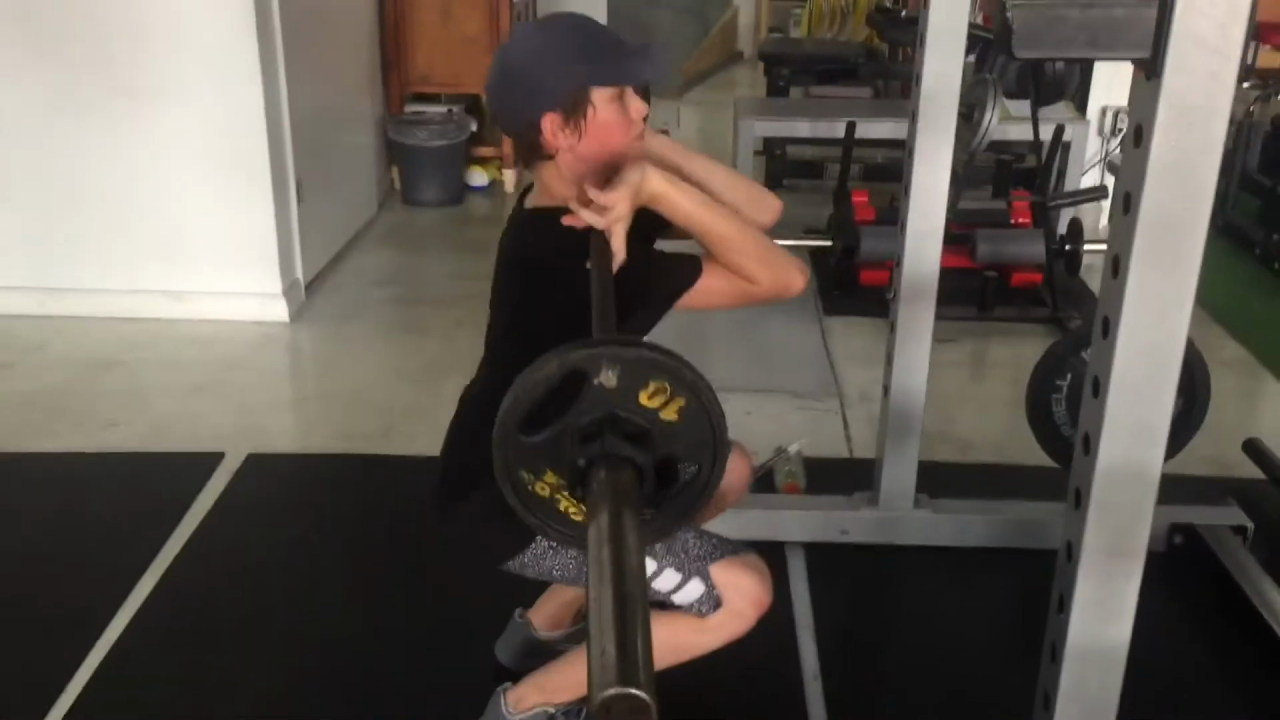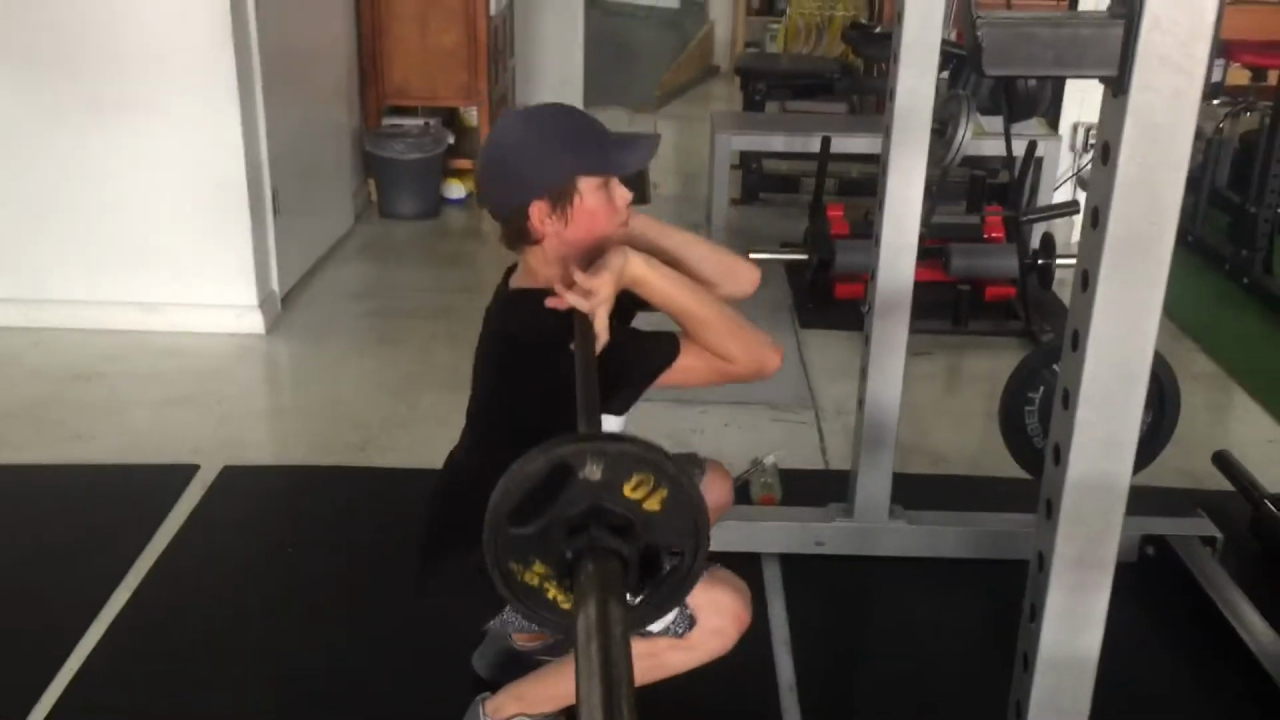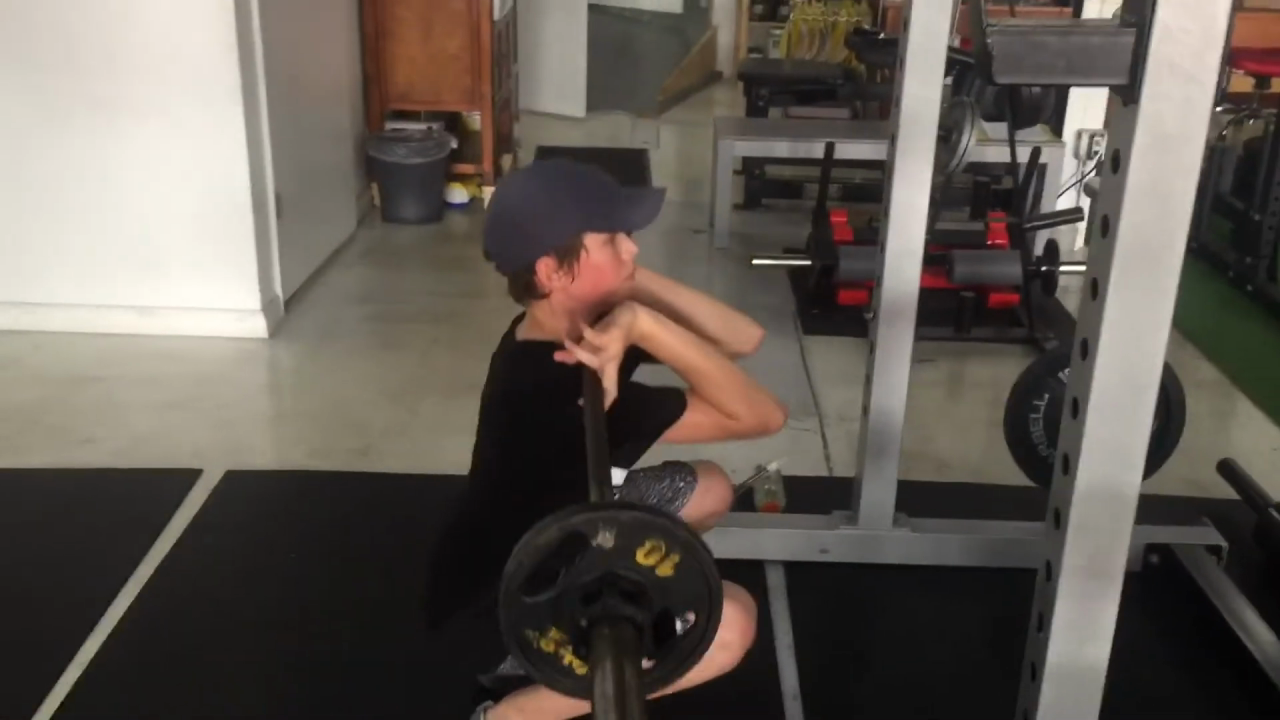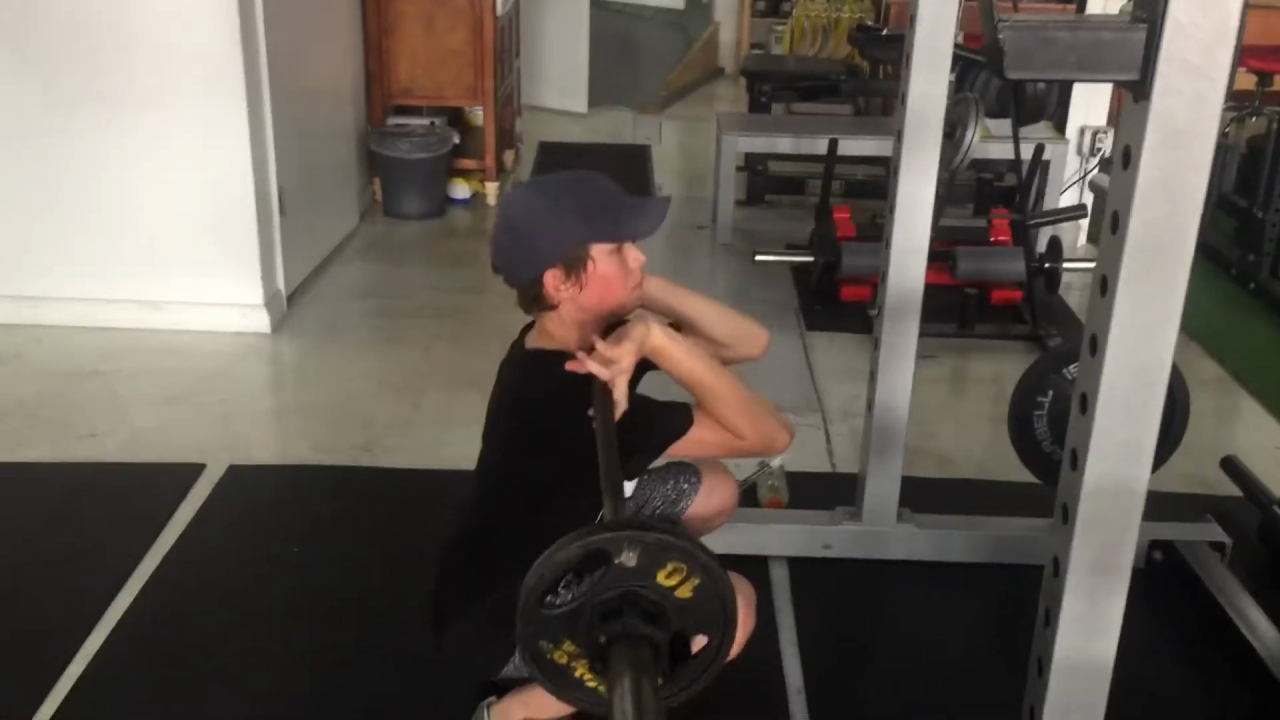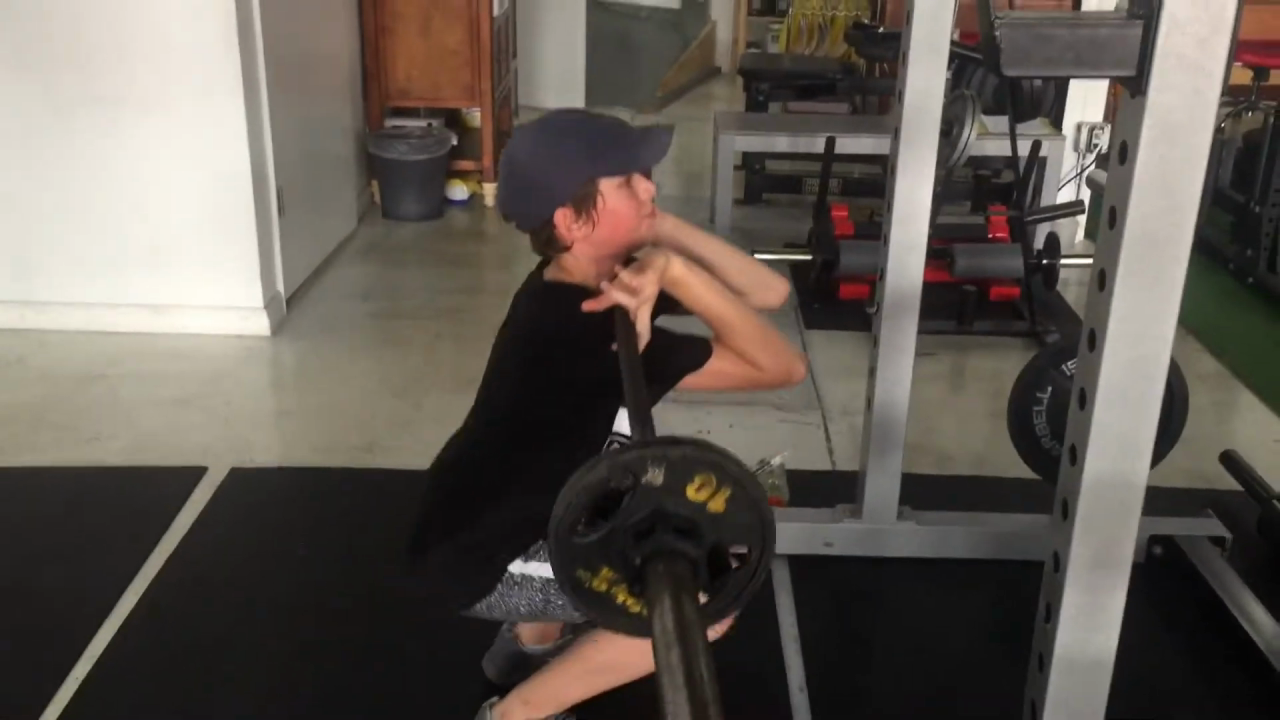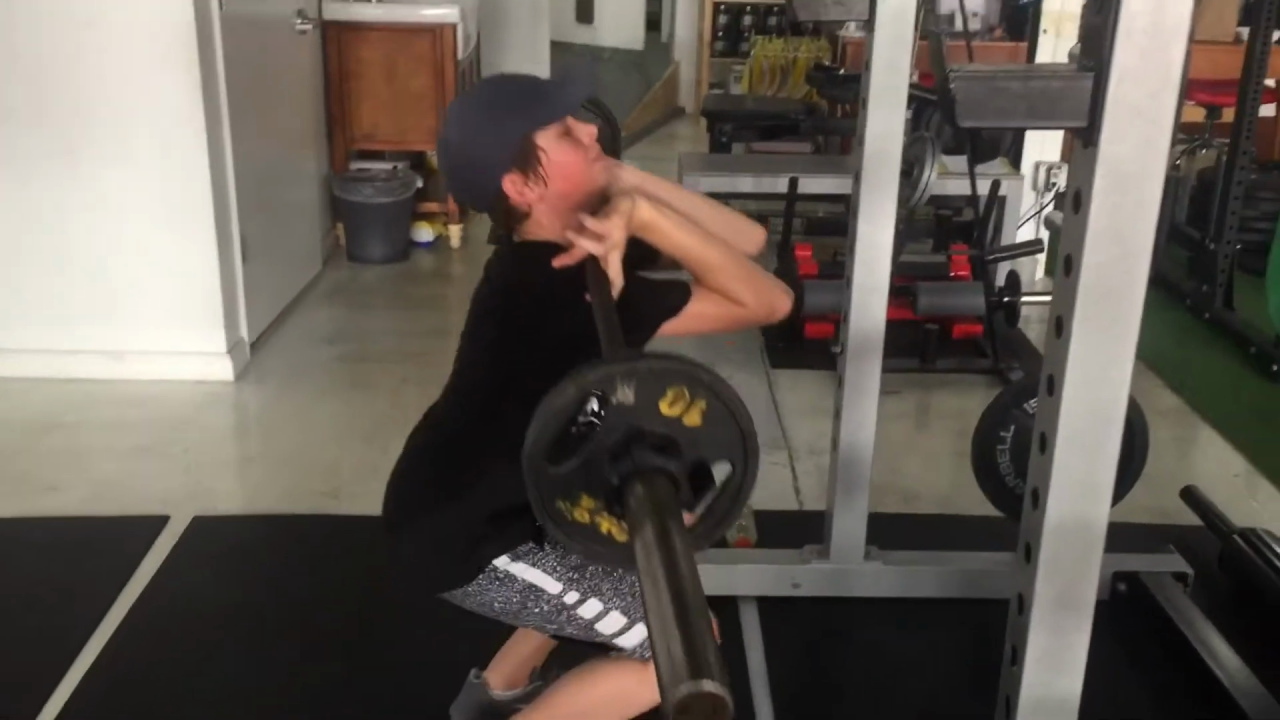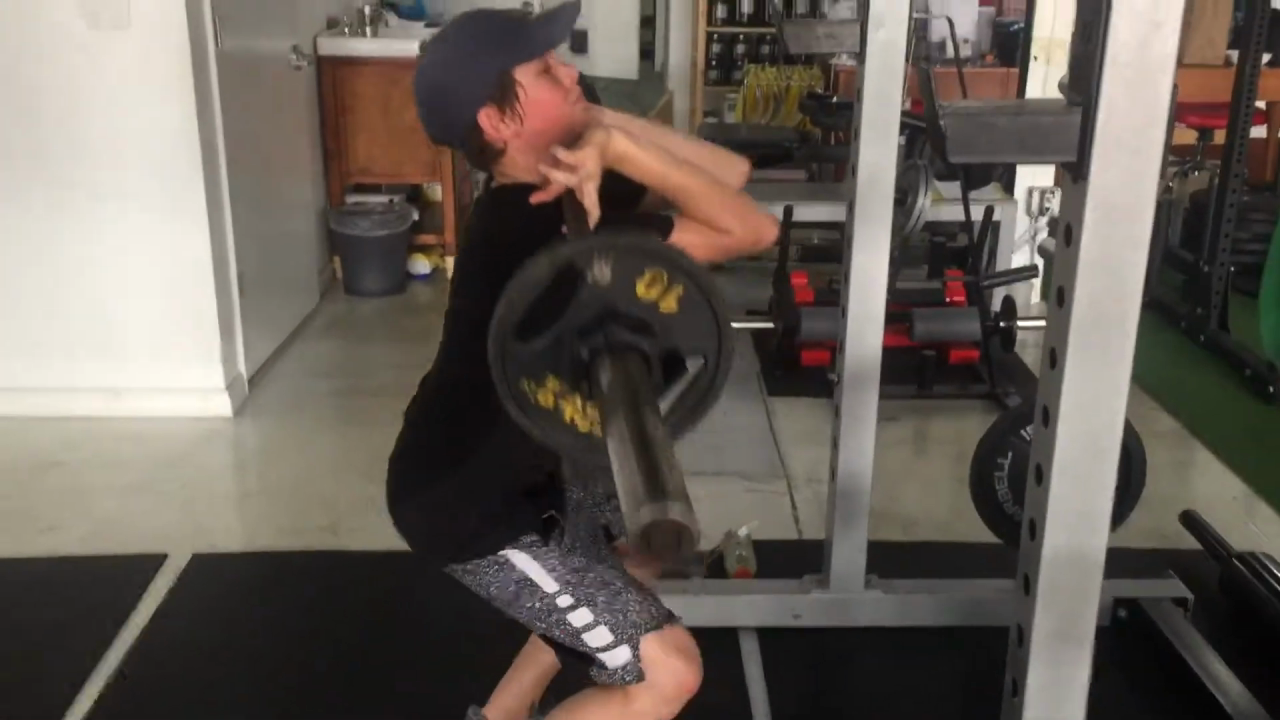
dt=0.3s
person 1, frame 1
left shoulder: (584, 205)
right shoulder: (565, 253)
left elbow: (761, 212)
right elbow: (781, 278)
left wrist: (648, 153)
right wrist: (652, 186)
right hip: (511, 499)
left knee: (725, 473)
right knee: (742, 591)
left ankle: (547, 622)
person 1, frame 2
left shoulder: (571, 275)
right shoulder: (548, 334)
left elbow: (740, 280)
right elbow: (757, 357)
left wrist: (630, 230)
right wrist: (636, 268)
left knee: (709, 487)
right knee: (722, 610)
left ankle: (526, 631)
person 1, frame 3
left shoulder: (577, 330)
right shoulder: (553, 387)
left elbow: (743, 339)
right elbow: (760, 414)
left wrist: (637, 287)
right wrist: (644, 326)
right hip: (492, 611)
left knee: (707, 490)
right knee: (728, 624)
person 1, frame 4
left shoulder: (584, 338)
right shoulder: (561, 399)
left elbow: (749, 341)
right elbow: (768, 434)
left wrist: (647, 296)
right wrist: (655, 339)
left hip: (539, 561)
right hip: (497, 618)
left knee: (713, 489)
right knee: (727, 610)
person 1, frame 5
left shoulder: (601, 279)
right shoulder: (579, 331)
left elbow: (770, 292)
right elbow: (781, 365)
left wrist: (662, 231)
right wrist: (673, 272)
left hip: (526, 502)
right hip: (478, 548)
left ankle: (529, 640)
person 1, frame 6
left shoulder: (569, 245)
right shoulder: (554, 288)
left elbow: (746, 242)
right elbow: (766, 300)
left wrist: (627, 182)
right wrist: (642, 215)
left hip: (500, 491)
right hip: (460, 532)
person 1, frame 7
left shoulder: (554, 186)
right shoulder: (537, 226)
left elbow: (732, 174)
right elbow: (751, 228)
left wrist: (610, 130)
right wrist: (618, 149)
left hip: (509, 459)
right hip: (469, 496)
